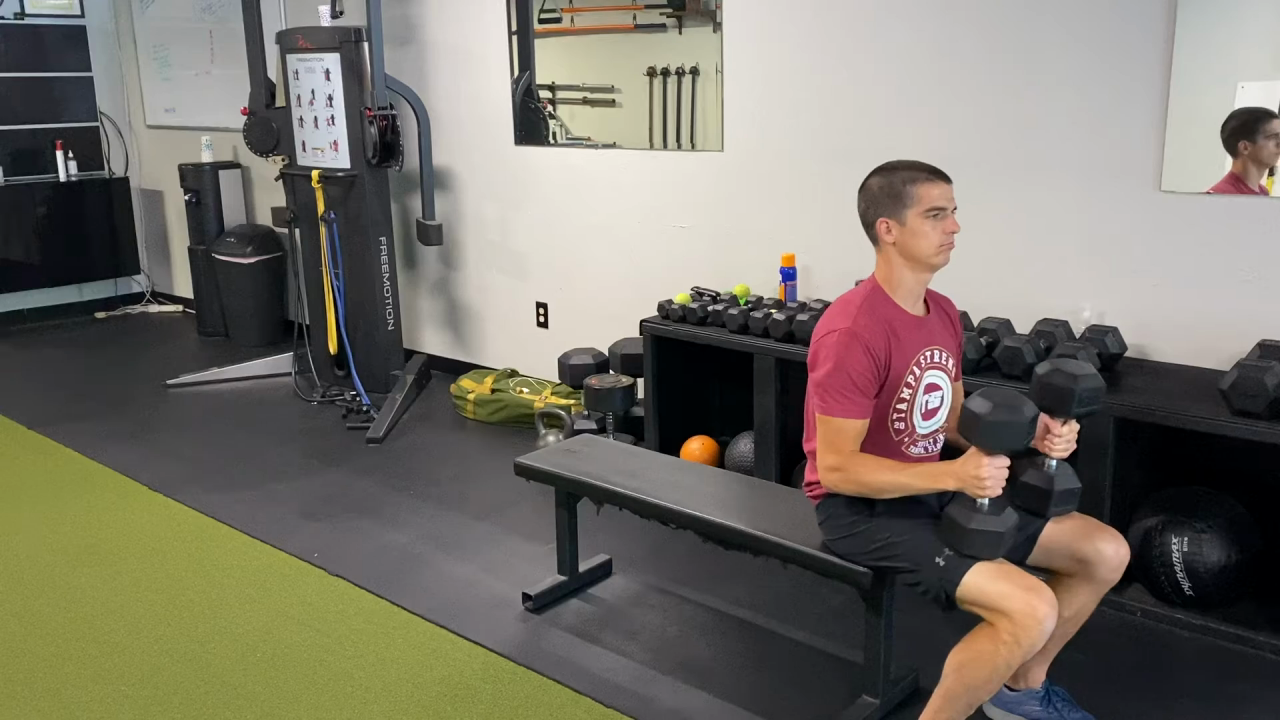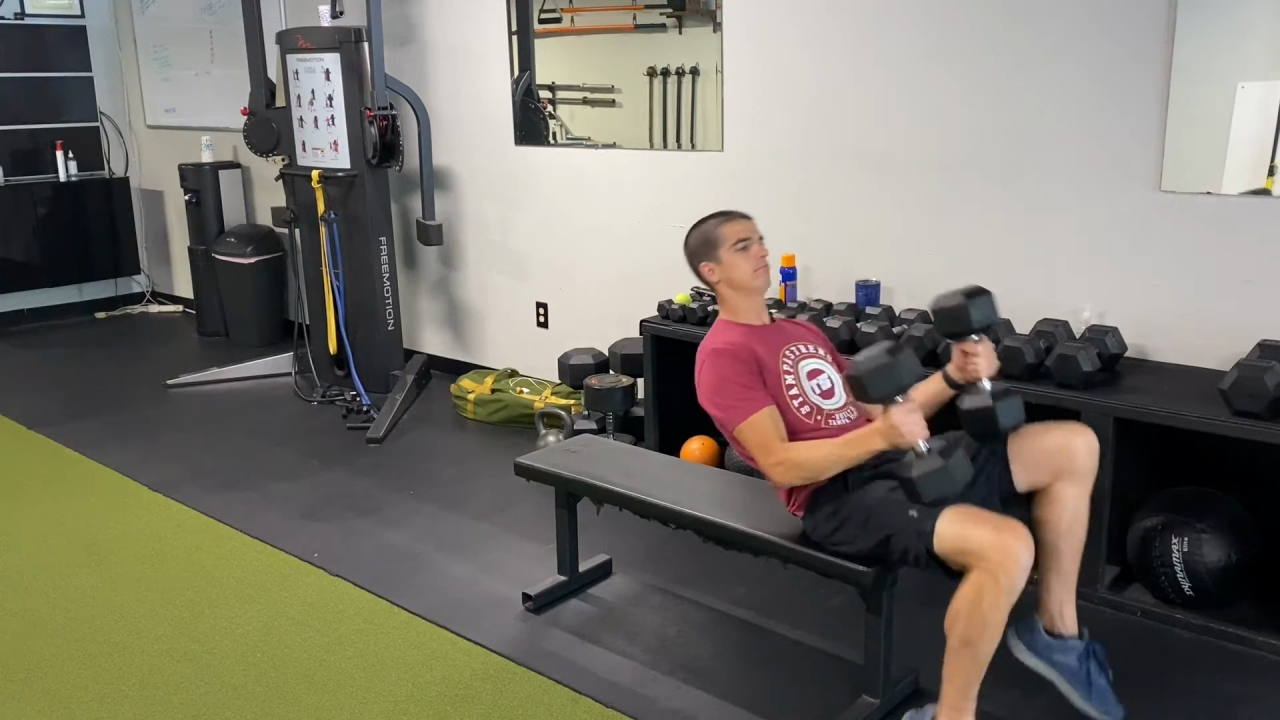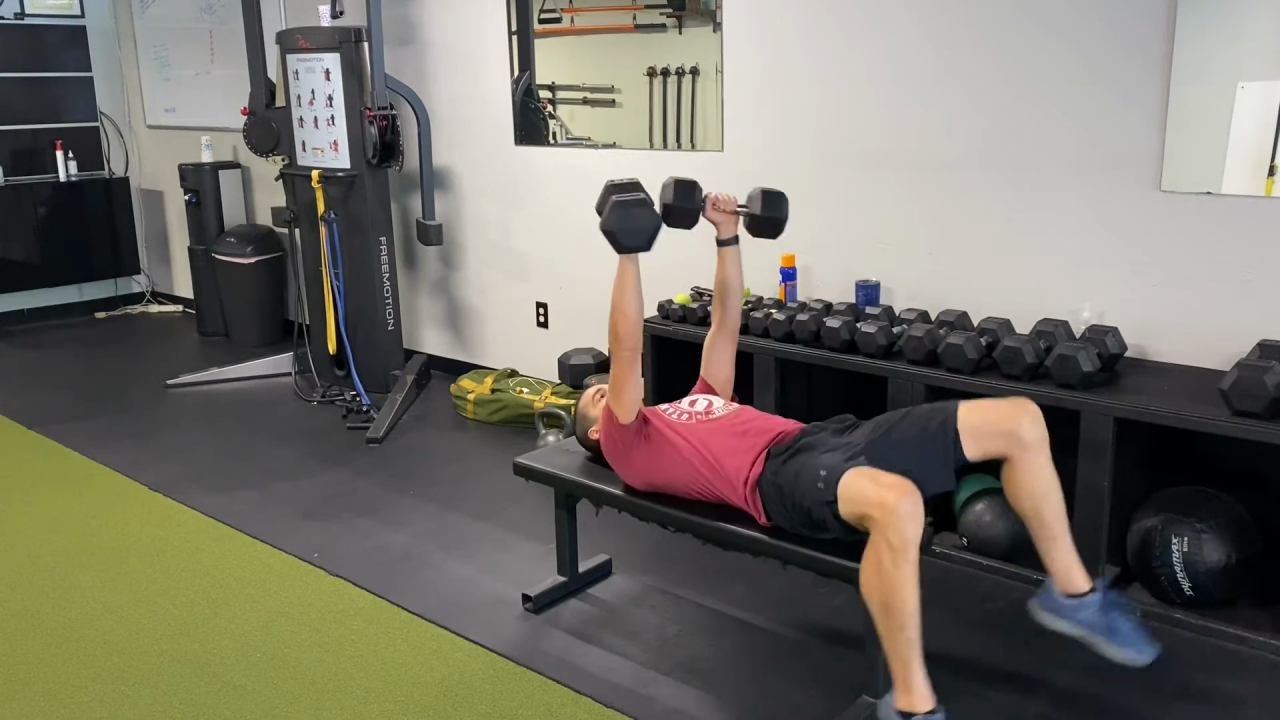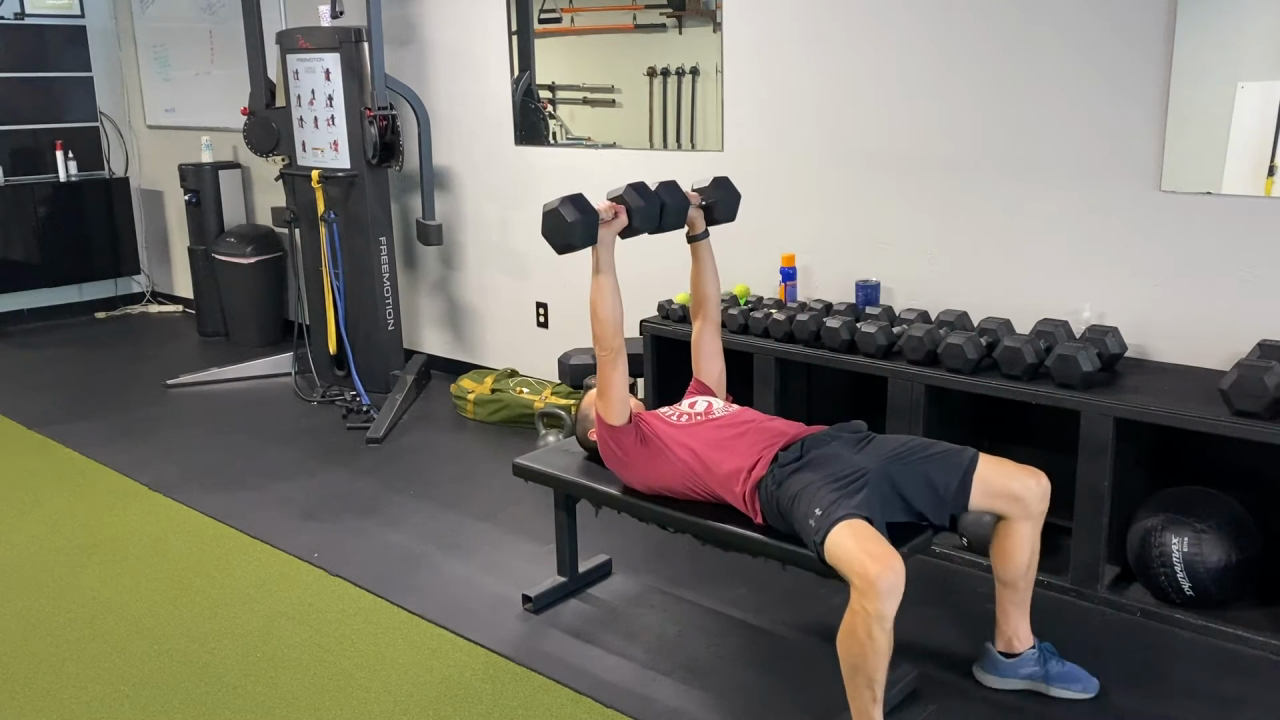
dt=1s
person 1, frame 1
left shoulder: (941, 313)
right shoulder: (852, 331)
left elbow: (955, 420)
right elbow: (837, 467)
left wrist: (1029, 434)
right wrist: (952, 475)
left hip: (932, 489)
right hip: (862, 506)
left knee: (1106, 553)
right knee: (1030, 611)
person 1, frame 2
left shoulder: (802, 332)
right shoulder: (722, 355)
left elbow: (884, 410)
right elbow: (782, 465)
left wrist: (954, 378)
right wrist: (882, 434)
left hip: (899, 467)
right hip: (839, 499)
left knee: (1074, 448)
right knee: (1007, 551)
left ankle: (1057, 632)
person 1, frame 3
left shoulder: (693, 404)
right shoulder: (630, 450)
left elbow: (725, 321)
right elbow: (624, 356)
left wrist: (727, 237)
right wrist: (628, 252)
left hip: (834, 437)
right hip: (783, 475)
left knee: (1018, 416)
right knee: (898, 504)
left ankle: (1072, 593)
person 1, frame 4
left shoulder: (695, 406)
right shoulder: (628, 448)
left elbow: (706, 322)
right elbow: (610, 352)
left wrist: (698, 233)
right wrist: (604, 250)
right hip: (784, 474)
left knee: (1029, 489)
right knee: (879, 576)
left ankle: (1012, 651)
